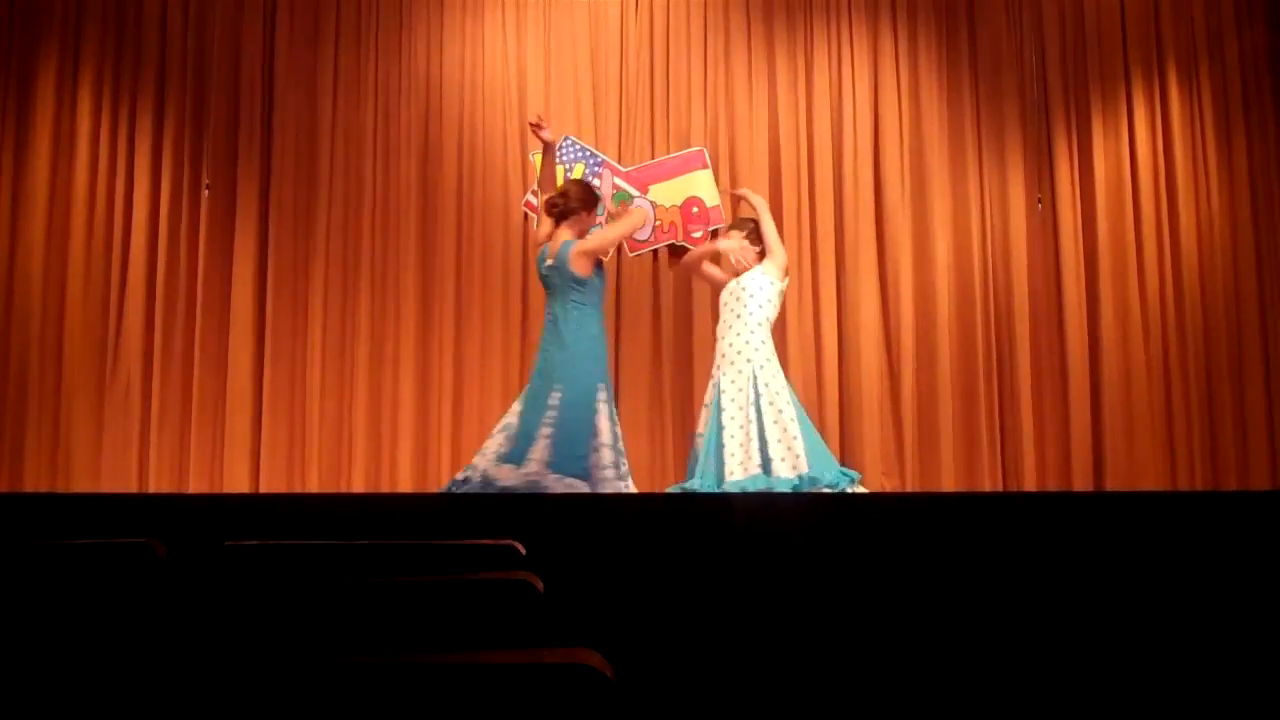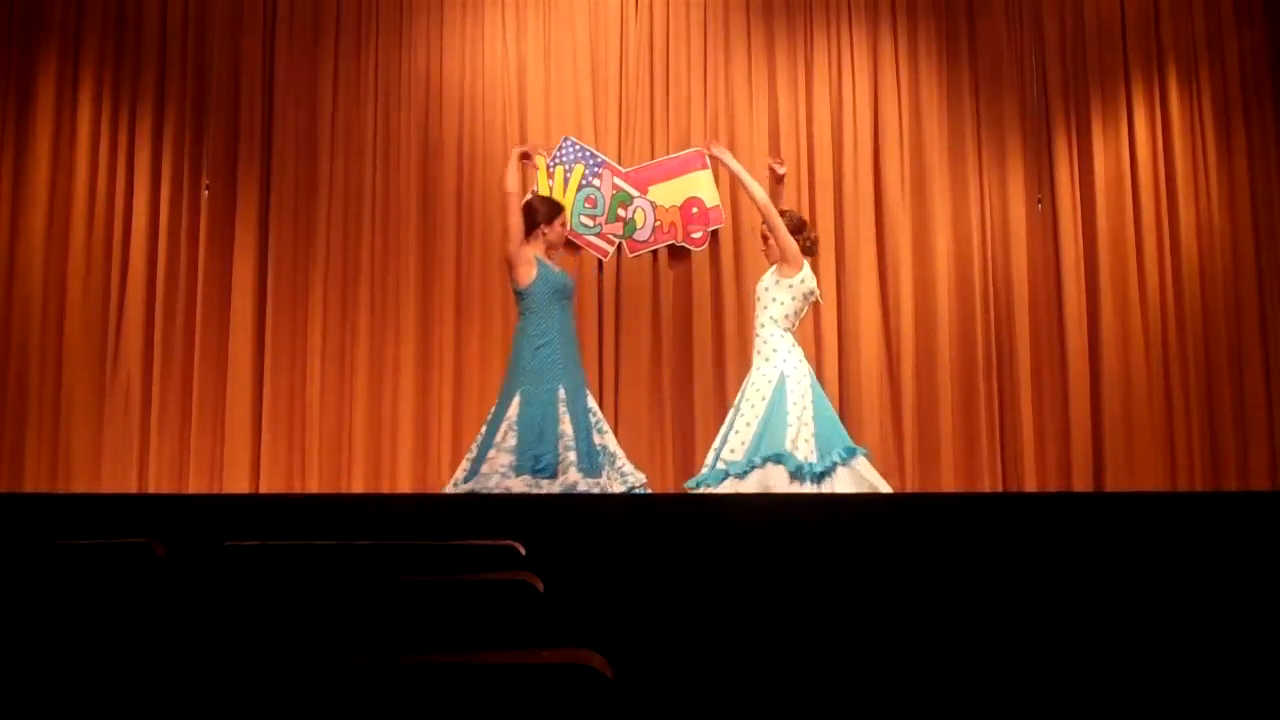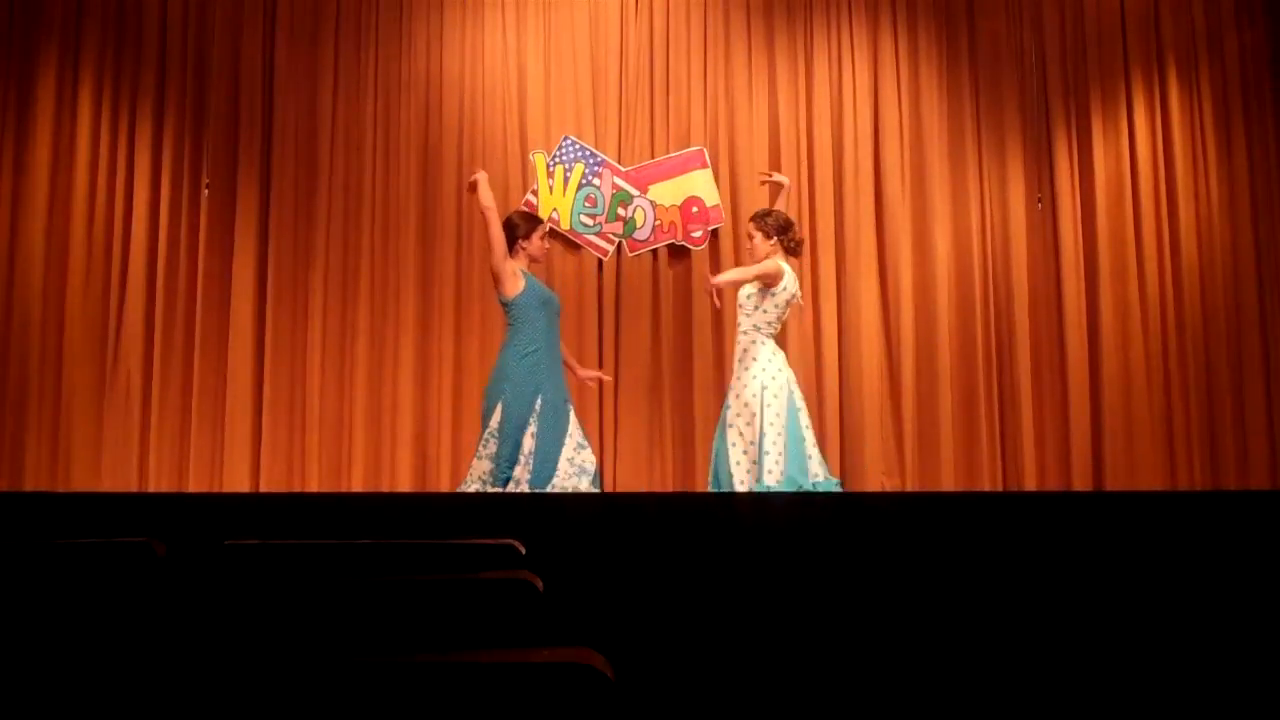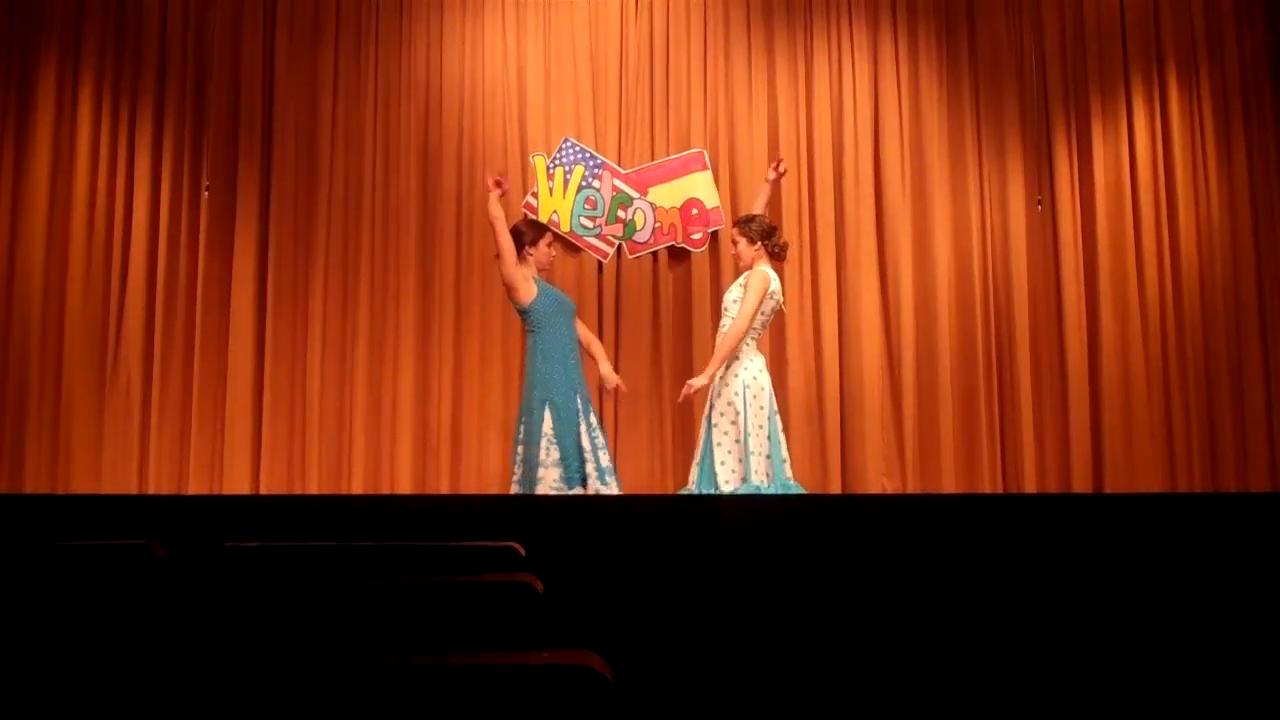
dt=0.5s
person 1, frame 1
left shoulder: (547, 245)
right shoulder: (583, 250)
left elbow: (547, 194)
right elbow: (634, 220)
left wrist: (548, 148)
right wrist: (620, 213)
left hip: (554, 358)
right hip: (582, 360)
left knee: (543, 437)
right knee: (578, 447)
person 1, frame 2
left shoulder: (547, 265)
right shoulder: (522, 259)
right elbow: (512, 196)
right wrist: (516, 158)
left hip: (561, 374)
right hip: (535, 371)
left knee: (573, 455)
right knee: (530, 458)
person 1, frame 3
left shoulder: (533, 284)
right shoulder: (506, 274)
right elbow: (489, 210)
left wrist: (577, 369)
right wrist: (482, 182)
left hip: (546, 388)
right hip: (518, 384)
left knee: (567, 467)
right knee: (511, 465)
person 1, frame 4
left shoulder: (547, 292)
right shoulder: (518, 282)
left elbow: (582, 333)
right elbow: (497, 221)
left wrist: (605, 367)
right wrist: (494, 195)
left hip: (571, 391)
right hip: (548, 390)
left knee: (582, 468)
right knee: (553, 471)
person 2, frame 1
left shoulder: (774, 269)
right shoulder: (728, 284)
left elbow: (763, 209)
right elbow: (689, 263)
left wrist: (746, 195)
right wrist: (715, 247)
left hip: (759, 370)
right hip: (726, 375)
left knee: (774, 455)
right knee: (731, 458)
person 2, frame 2
left shoulder: (794, 264)
right shoulder: (791, 271)
left elbow: (767, 208)
right elbow: (777, 217)
left wrist: (730, 162)
right wrist: (777, 182)
left hip: (778, 367)
right hip: (774, 368)
left knee: (763, 449)
right knee: (765, 452)
person 2, frame 3
left shoulder: (775, 269)
right shoulder: (779, 271)
left elbow: (751, 270)
right elbow: (776, 222)
left wrist: (723, 279)
right wrist: (784, 189)
left hip: (760, 370)
right hip: (759, 369)
left knee: (765, 461)
right knee: (755, 460)
person 2, frame 4
left shoulder: (760, 276)
right shoulder: (761, 275)
left elbow: (740, 327)
right elbow: (754, 225)
left wrist: (707, 374)
right wrist: (769, 185)
left hip: (740, 375)
right hip: (740, 373)
left knee: (740, 461)
right knee: (737, 459)
